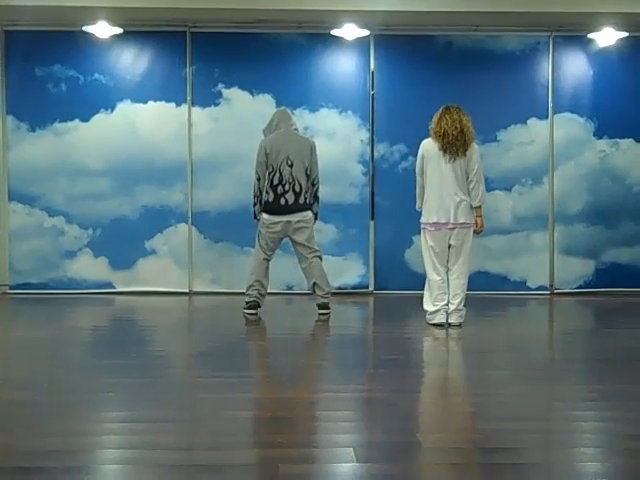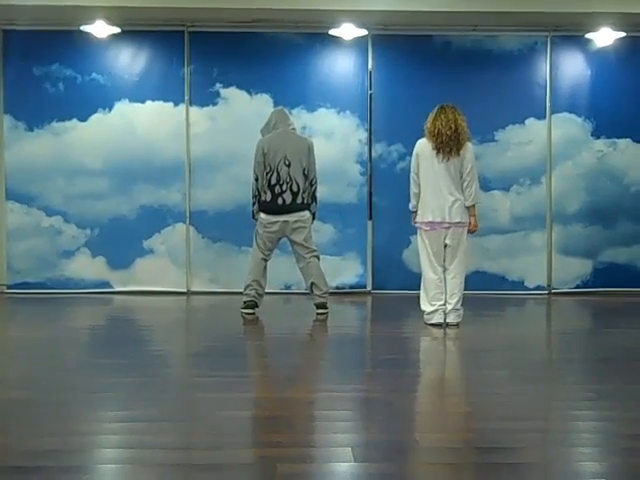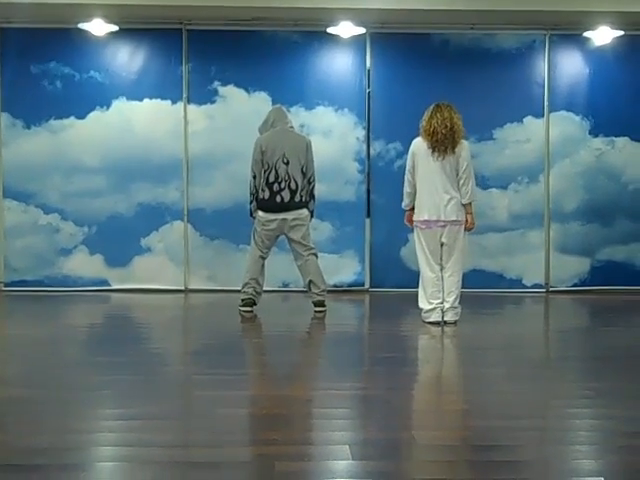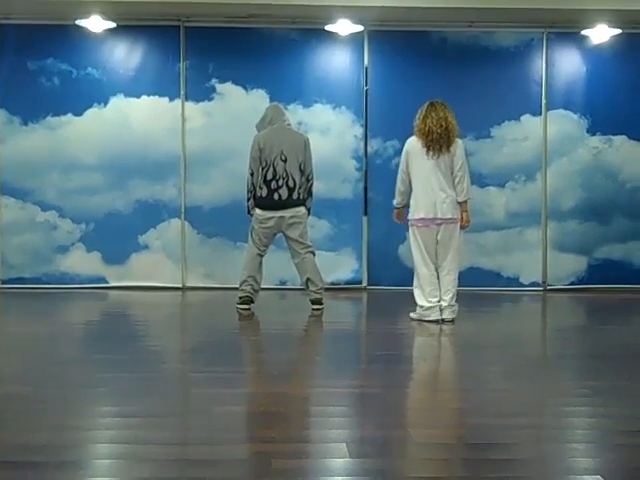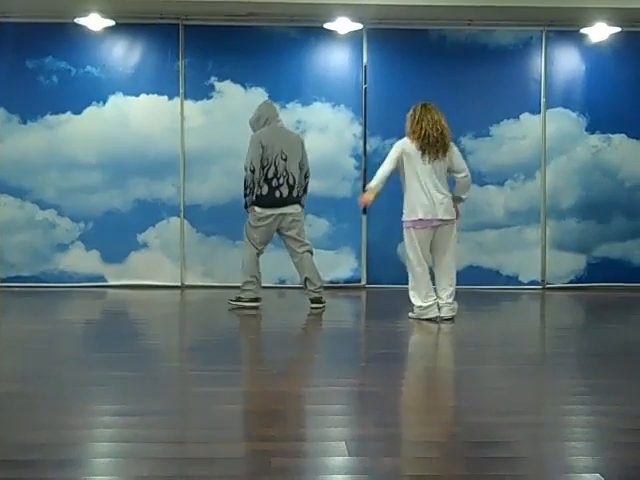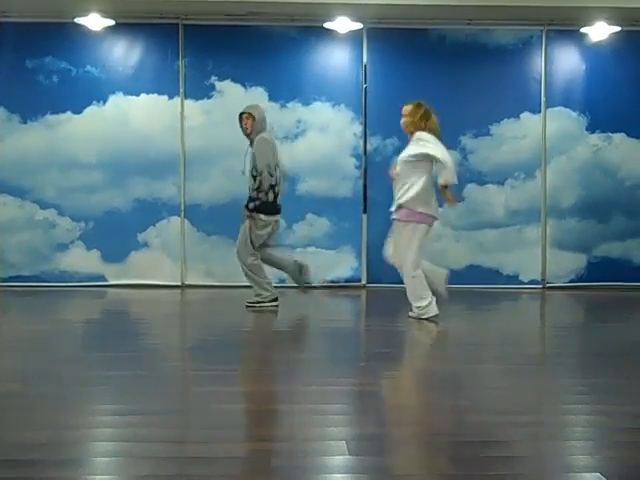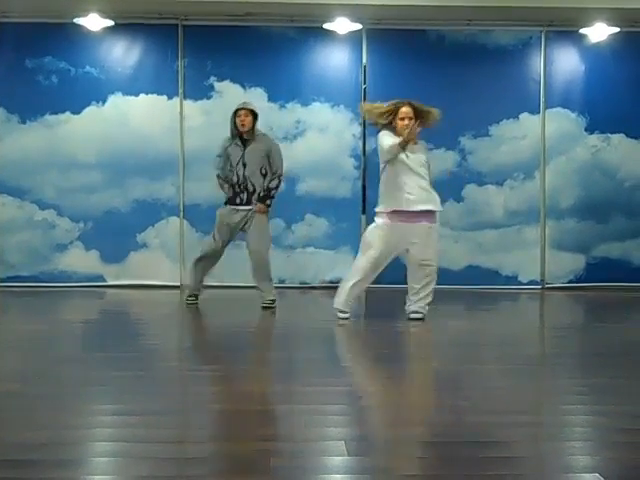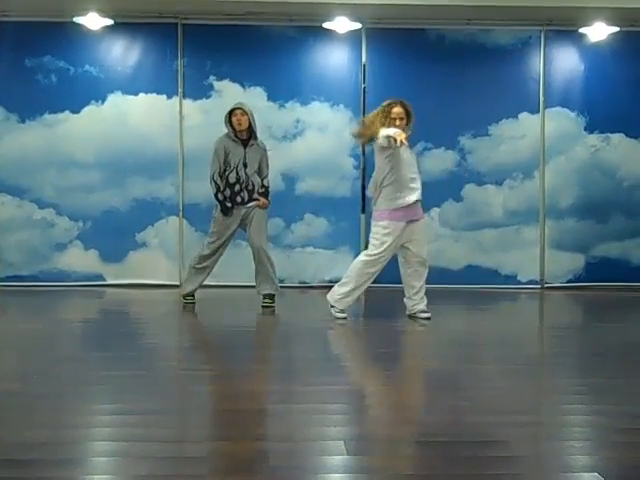
dt=0.2s
person 1, frame 1
left shoulder: (427, 146)
right shoulder: (470, 149)
left elbow: (420, 182)
right elbow: (475, 183)
left wrist: (421, 208)
right wrist: (479, 214)
left hip: (433, 215)
right hip: (461, 216)
left knee: (435, 268)
right knee: (458, 268)
left ankle: (437, 313)
right ankle: (455, 315)
person 1, frame 2
left shoulder: (421, 146)
right shoulder: (465, 148)
left elbow: (415, 182)
right elbow: (470, 183)
left wrist: (414, 209)
right wrist: (472, 214)
left hip: (429, 215)
right hip: (456, 215)
left knee: (432, 267)
right knee: (455, 267)
left ankle: (434, 314)
right ankle: (453, 314)
person 1, frame 3
left shoulder: (417, 145)
right shoulder: (461, 146)
left elbow: (410, 180)
right elbow: (466, 181)
left wrist: (408, 208)
right wrist: (469, 211)
left hip: (425, 213)
right hip: (453, 214)
left knee: (429, 265)
right knee: (452, 265)
left ankle: (432, 311)
right ankle: (450, 312)
person 1, frame 4
left shoulder: (413, 144)
right shoulder: (454, 145)
left elbow: (404, 177)
right elbow: (461, 178)
left wrist: (400, 205)
right wrist: (464, 208)
left hip: (421, 212)
right hip: (449, 211)
left knee: (424, 262)
right knee: (449, 263)
left ankle: (429, 309)
right ankle: (446, 309)
person 1, frame 5
left shoulder: (405, 145)
right shoulder: (447, 146)
left elbow: (386, 167)
right elbow: (464, 175)
left wrist: (371, 190)
right wrist: (456, 199)
left hip: (418, 214)
right hip: (444, 212)
left knee: (418, 263)
right knee: (445, 263)
left ankle: (427, 307)
right ankle: (447, 307)
person 1, frame 6
left shoulder: (422, 138)
right shoulder: (414, 142)
left elbow: (444, 159)
left wrist: (445, 187)
right wrist: (399, 172)
left hip: (417, 209)
right hip: (404, 208)
left knee: (406, 261)
right knee: (395, 255)
left ankle: (425, 307)
right ankle: (437, 278)
person 1, frame 7
left shoulder: (421, 146)
right shoulder: (386, 137)
right elbow: (388, 148)
right wrist: (401, 140)
left hip: (423, 212)
right hip: (393, 212)
left knee: (425, 262)
right knee: (370, 258)
left ankle: (417, 305)
right ankle: (343, 301)
person 1, frame 8
left shoulder: (400, 142)
right shoulder: (385, 140)
right elbow: (385, 136)
right wrist: (395, 134)
left hip: (413, 209)
right hip: (391, 212)
left knee: (417, 259)
right knee: (373, 257)
left ankle: (416, 304)
right ankle: (338, 299)
person 2, frame 1
left shoulder: (266, 143)
right shoulder: (308, 143)
left elbow: (260, 180)
right elbow: (314, 180)
left wrist: (257, 209)
right wrist: (314, 210)
left hip: (272, 213)
right hip: (301, 213)
left knee: (262, 256)
right knee: (311, 256)
left ankle: (253, 301)
right ankle: (323, 301)
person 2, frame 2
left shoulder: (264, 143)
right shoulder: (306, 143)
left elbow: (258, 179)
right elbow: (312, 180)
left wrist: (255, 209)
right wrist: (312, 210)
left hip: (270, 212)
right hip: (299, 212)
left knee: (259, 256)
right knee: (308, 256)
left ankle: (250, 300)
right ankle: (321, 301)
person 2, frame 3
left shoulder: (262, 141)
right shoulder: (304, 141)
left elbow: (255, 178)
right elbow: (310, 178)
left wrist: (253, 207)
right wrist: (310, 207)
left hip: (268, 210)
right hip: (297, 210)
left knee: (257, 254)
right knee: (306, 254)
left ankle: (248, 298)
right ankle: (319, 299)
person 2, frame 4
left shoulder: (261, 138)
right shoulder: (302, 139)
left elbow: (253, 175)
right elbow: (308, 175)
left wrist: (251, 204)
right wrist: (307, 204)
left hip: (266, 208)
right hip: (294, 208)
left knee: (255, 251)
right knee: (304, 252)
left ankle: (246, 296)
right ankle: (317, 297)
person 2, frame 5
left shoulder: (259, 137)
right shoulder: (295, 138)
left elbow: (252, 170)
right elbow: (305, 172)
left wrist: (249, 198)
right wrist: (299, 199)
left hip: (265, 205)
right hip: (291, 206)
left knee: (252, 249)
right knee: (301, 251)
left ankle: (249, 295)
right ankle: (316, 295)
person 2, frame 6
left shoulder: (260, 142)
right shoulder: (262, 142)
left elbow: (266, 176)
left wrist: (251, 205)
left hip: (262, 211)
right hip: (265, 209)
left knee: (245, 252)
right knee: (255, 251)
left ankle: (266, 295)
right ankle: (296, 269)
person 2, frame 7
left shoulder: (267, 143)
right shoulder: (229, 144)
left elbow: (277, 174)
right elbow: (221, 172)
left wrist: (266, 201)
right wrist: (228, 190)
left hip: (257, 207)
right hip: (232, 206)
left knee: (257, 250)
right knee: (213, 248)
left ankle: (268, 294)
right ankle: (194, 289)
person 2, frame 8
left shoulder: (259, 146)
right shoulder: (223, 143)
left elbow: (264, 174)
right elbow: (215, 175)
left wrist: (265, 195)
right wrist: (224, 203)
left hip: (254, 205)
right hip: (229, 206)
left knee: (260, 246)
right knee: (212, 248)
left ankle: (268, 291)
right ankle: (189, 288)
